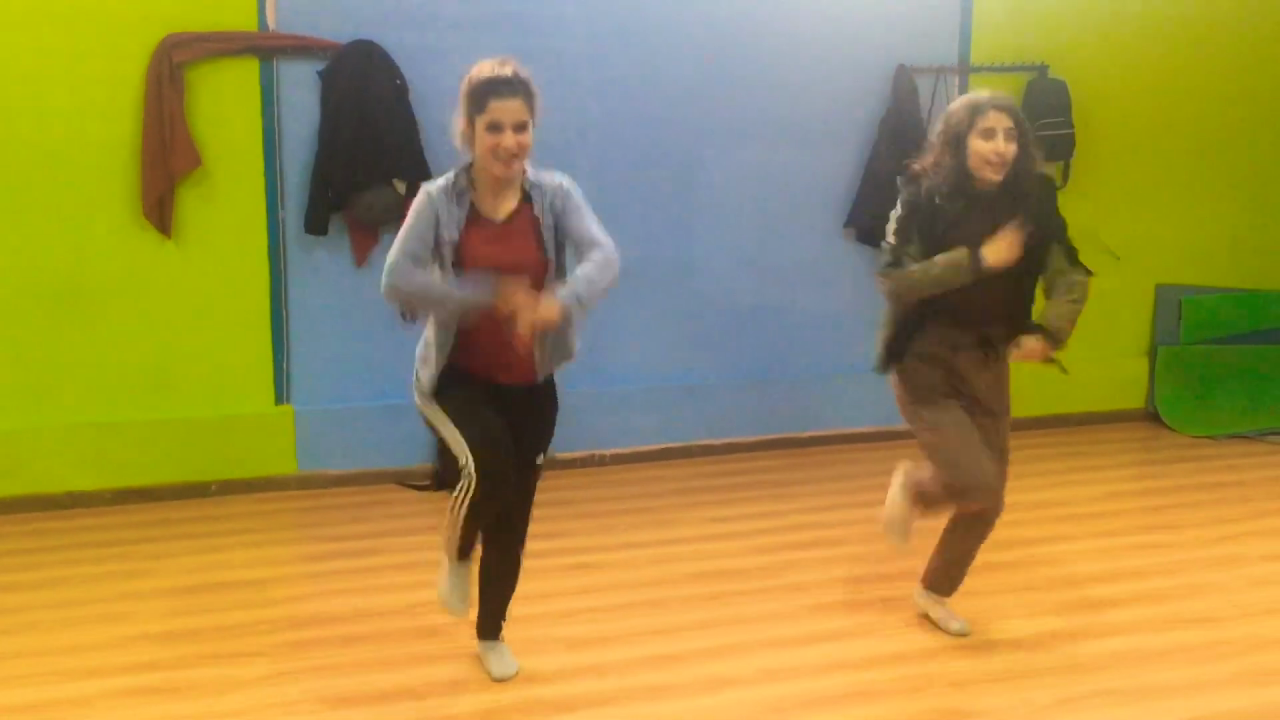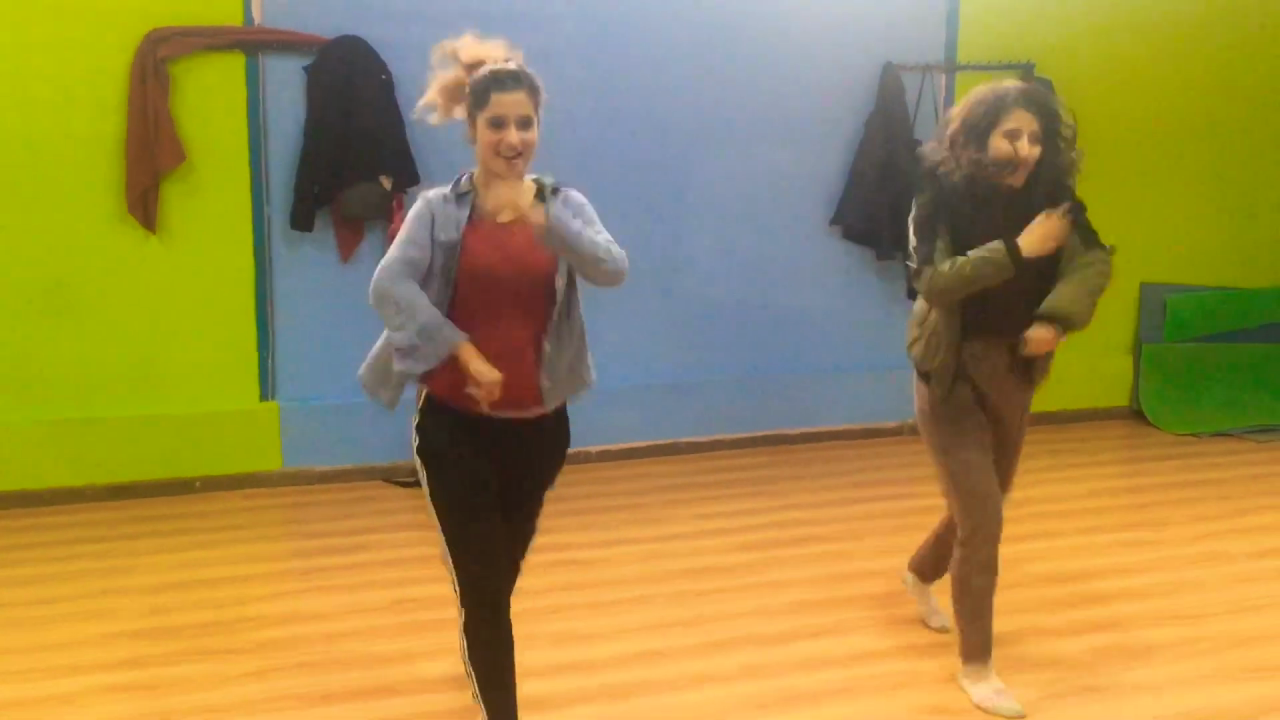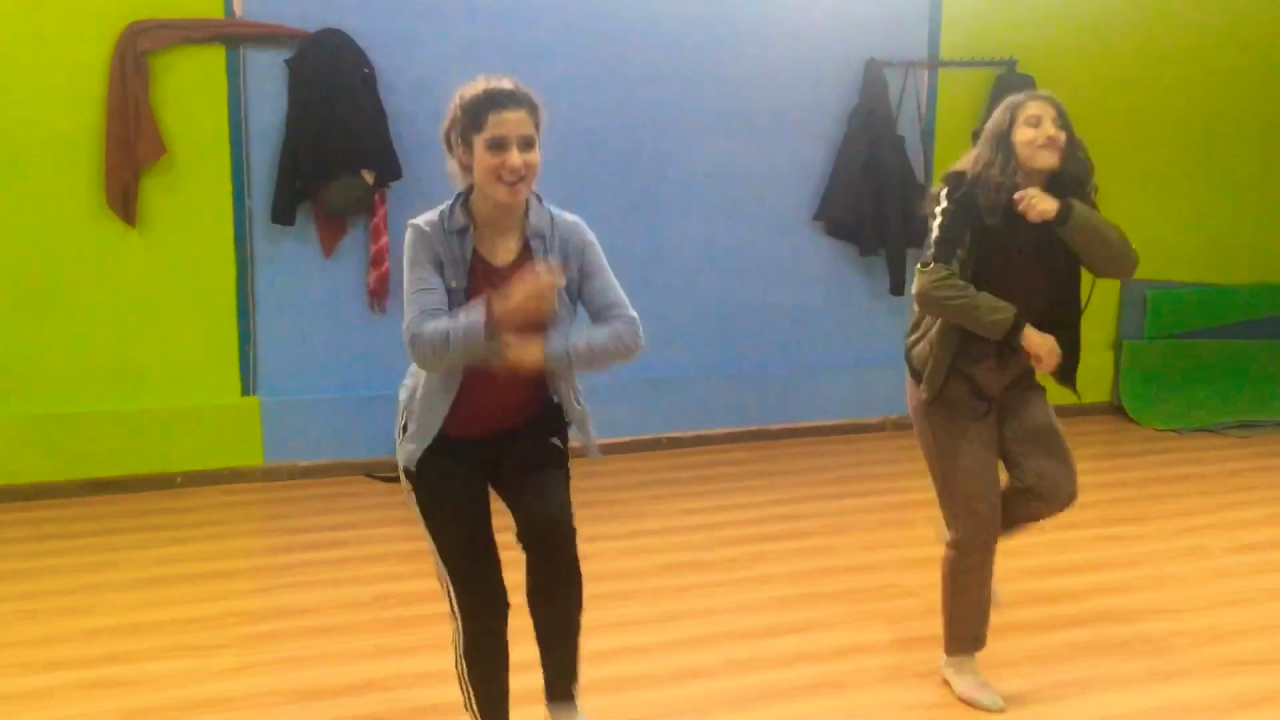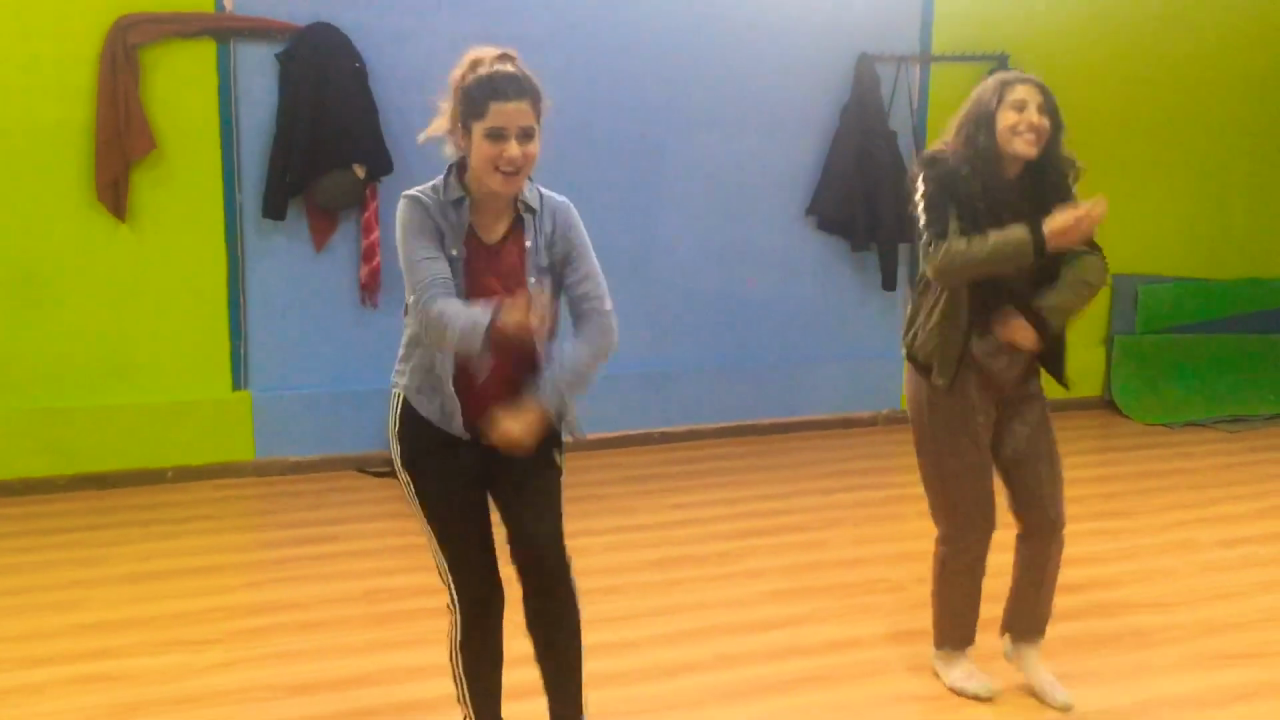
dt=0.3s
person 1, frame 1
left shoulder: (554, 193)
right shoulder: (439, 198)
left elbow: (603, 258)
right elbow: (398, 282)
left wrist: (559, 303)
right wrist: (488, 298)
left hip: (530, 382)
right hip: (456, 377)
left knee: (514, 522)
right knee: (489, 467)
left ankle: (491, 632)
right ankle: (459, 556)
person 1, frame 2
left shoulder: (562, 206)
right shoulder: (437, 209)
left elbow: (612, 268)
right elbow: (388, 286)
left wrist: (542, 222)
right wrist: (462, 353)
left hip: (538, 422)
right hip: (454, 421)
left knee: (506, 559)
right knee: (479, 585)
left ankle: (485, 653)
person 1, frame 3
left shoulder: (568, 234)
right shoulder: (428, 237)
left elbow: (628, 335)
right elbow: (423, 340)
left wrist: (549, 349)
right wrist: (500, 312)
left hip: (533, 422)
right hip: (445, 433)
left knee: (553, 535)
right knee: (478, 601)
person 1, frame 4
left shoulder: (556, 215)
right shoulder: (421, 211)
left elbow: (599, 324)
right elbow: (433, 313)
left wrist: (539, 407)
right wrist: (497, 321)
left hip: (526, 428)
right hip: (435, 424)
left knee: (546, 564)
right knee: (475, 596)
person 2, frame 1
left shoulder: (1032, 201)
right shoulder: (923, 199)
left elbow: (1070, 279)
right elbow: (895, 281)
left wrist: (1047, 330)
right wrist: (974, 261)
left hip: (990, 367)
right hip: (928, 364)
left knee: (986, 503)
right knee: (975, 480)
left ankle: (935, 592)
right ankle: (912, 484)
person 2, frame 2
left shoulder: (1052, 195)
right shoulder: (942, 192)
left elbow: (1094, 262)
right elbow: (932, 282)
left wrist: (1060, 318)
right wrist: (1017, 251)
left hip: (1015, 372)
right hip: (952, 375)
left knee: (979, 508)
right knee: (982, 518)
left ankle: (920, 577)
right ankle: (976, 667)
person 2, frame 3
left shoulder: (1063, 201)
right shoulder: (966, 196)
left elbow: (1121, 262)
right elbow: (932, 285)
left wrist: (1063, 212)
right wrist: (1018, 327)
left hip: (1014, 374)
right hip: (948, 376)
left knee: (1054, 487)
right knee: (976, 524)
left ankle: (978, 495)
right ankle: (960, 660)
person 2, frame 4
left shoulder: (1046, 187)
right shoulder: (943, 179)
left elbow: (1090, 265)
right elbow: (944, 263)
left wrist: (1040, 319)
right wrist: (1039, 238)
left hip: (1016, 375)
right hip: (948, 374)
left knee: (1045, 516)
right knee: (965, 526)
left ankle: (1025, 645)
right ankle: (951, 652)
